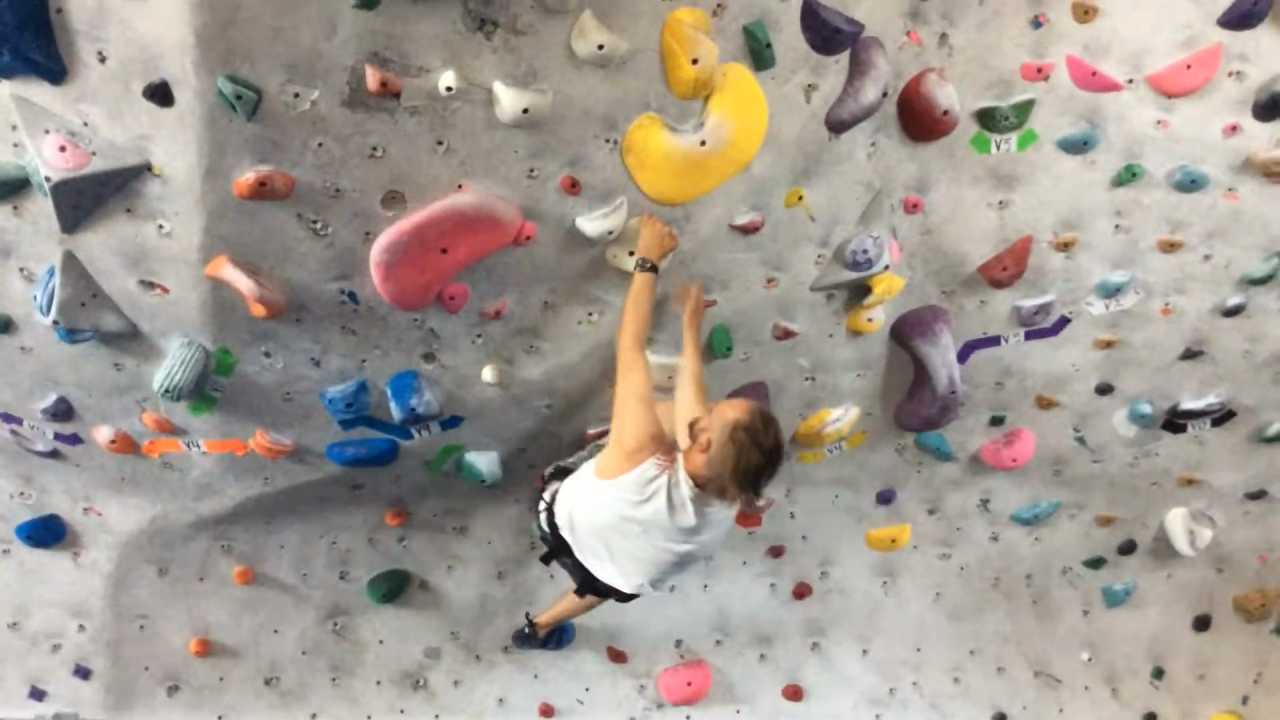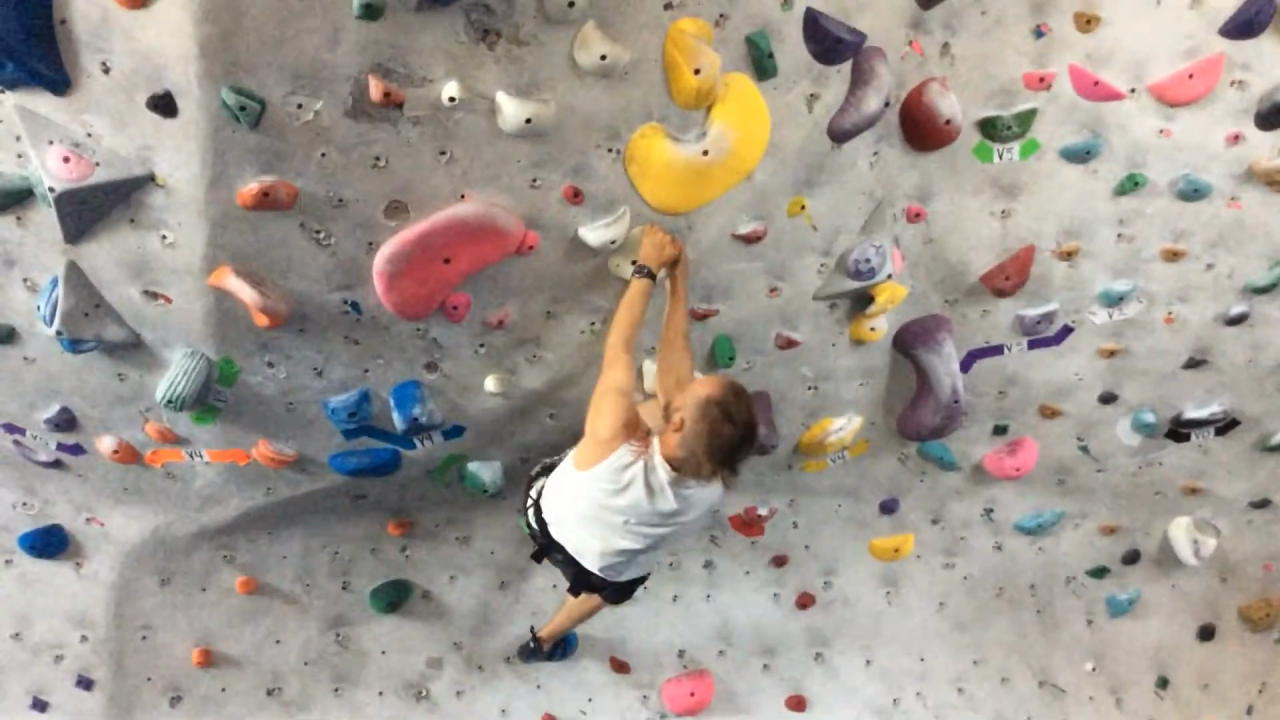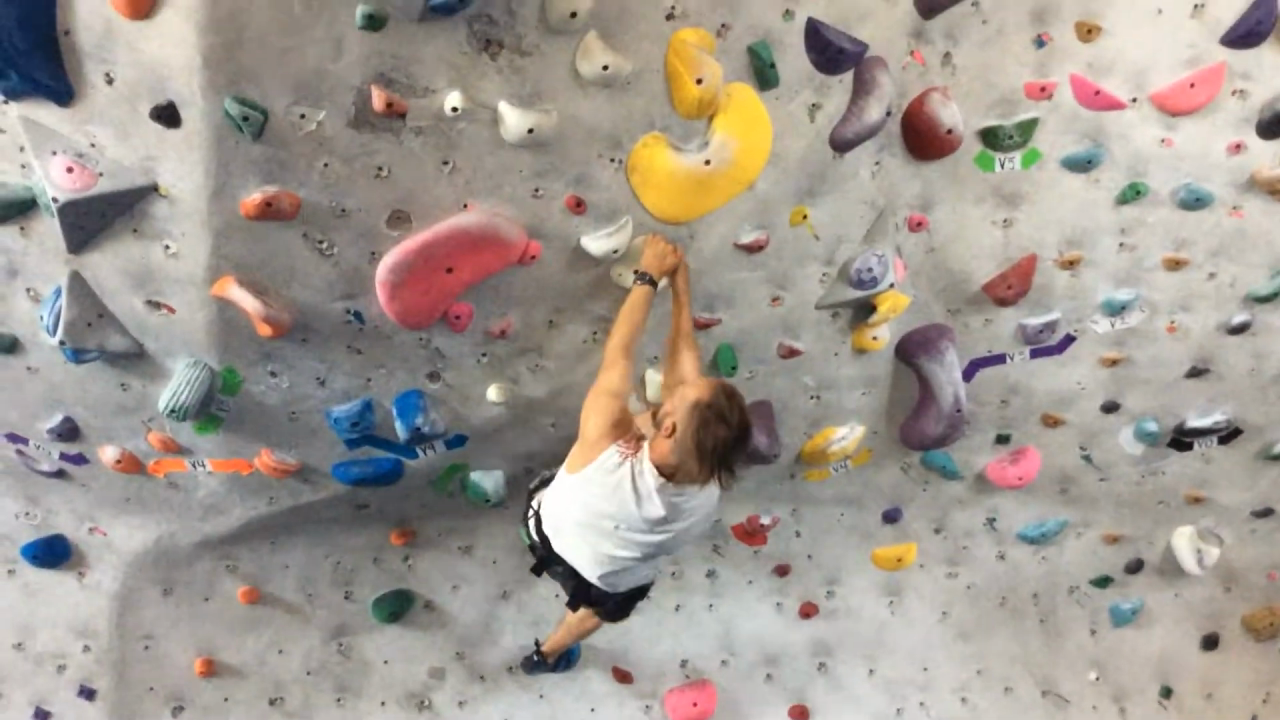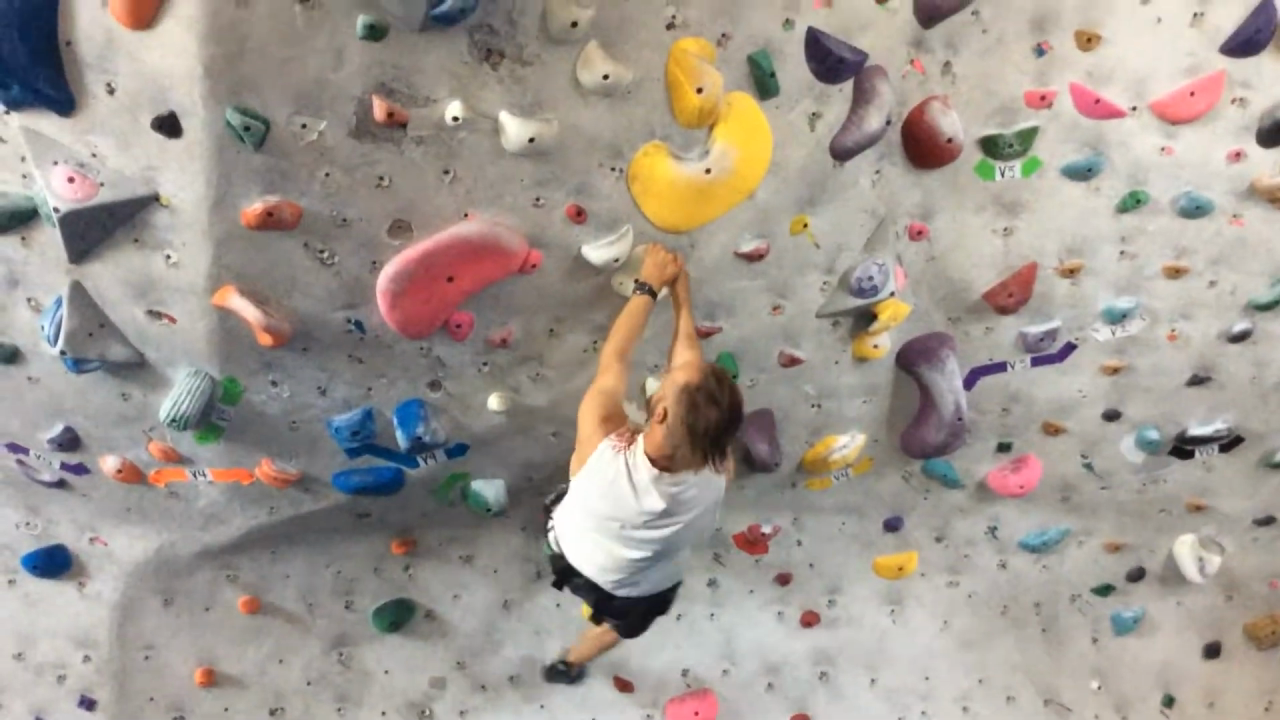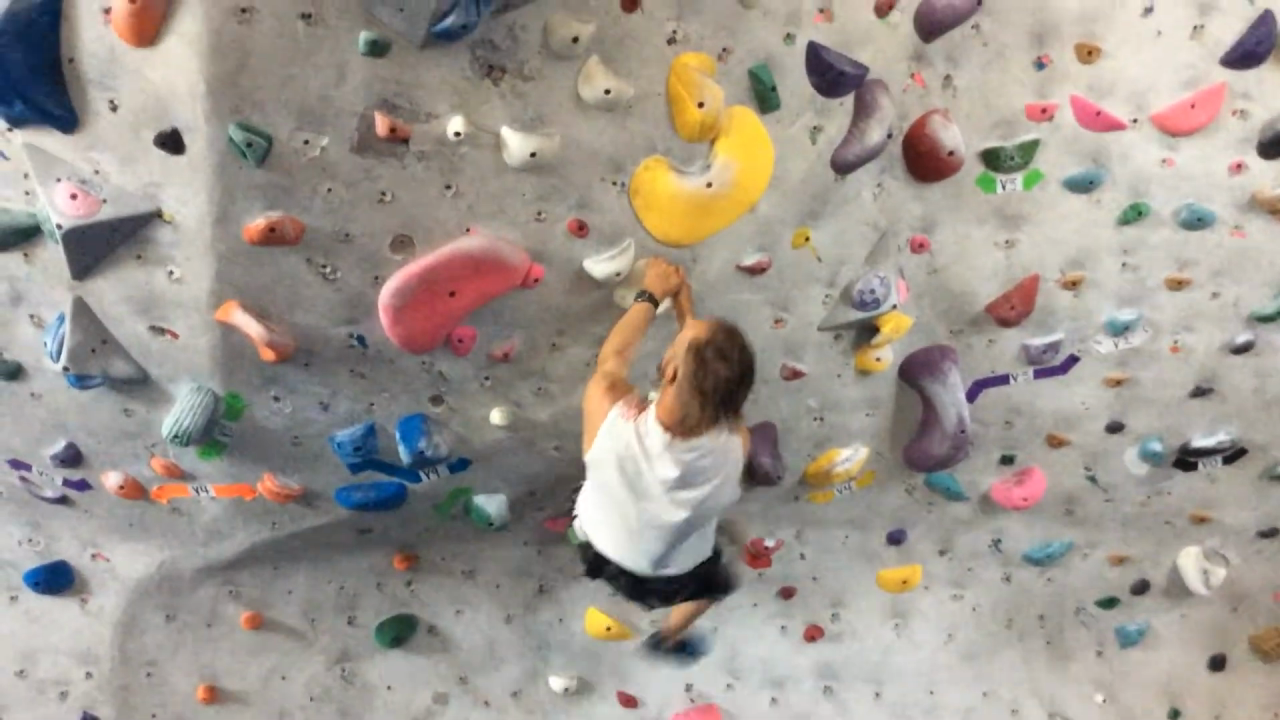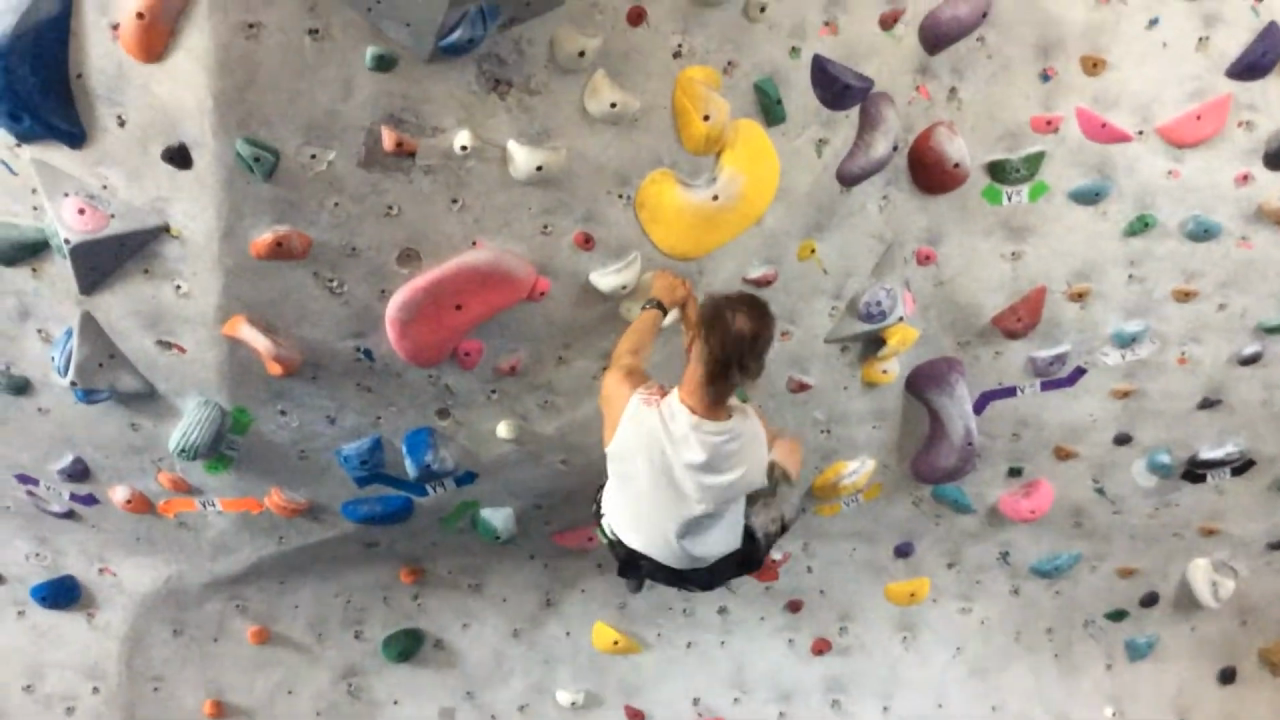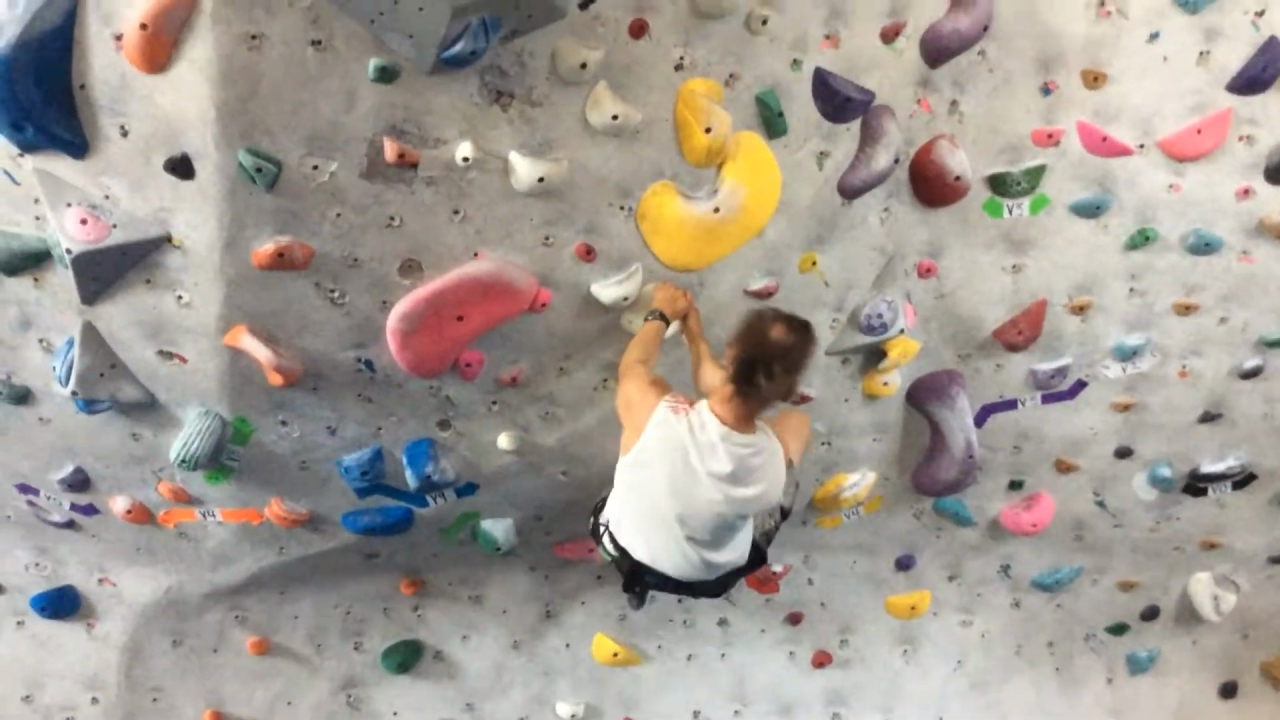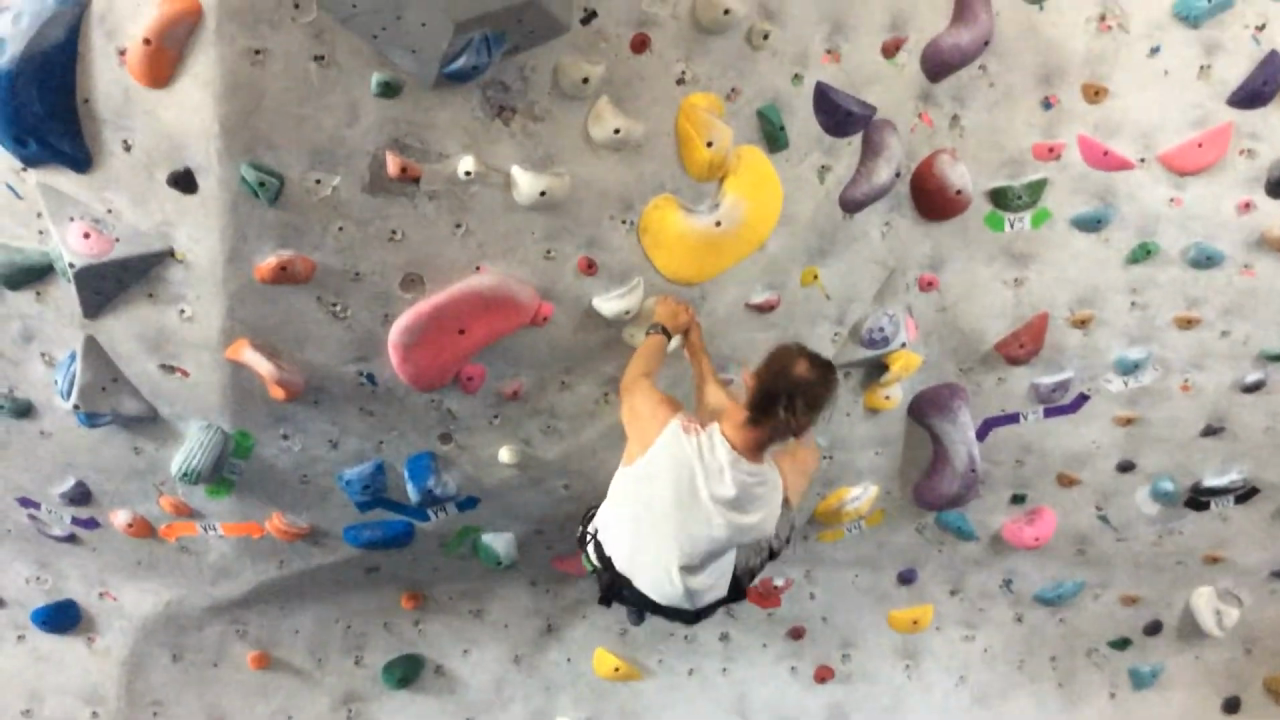
dt=0.2s
person 1, frame 1
left shoulder: (641, 454)
right shoulder: (722, 512)
left elbow: (630, 347)
right elbow: (691, 407)
left wrist: (648, 261)
right wrist: (692, 326)
left hip: (563, 519)
right hip: (620, 576)
right ankle: (542, 627)
person 1, frame 2
left shoulder: (616, 441)
right shoulder: (708, 488)
left elbow: (618, 348)
right elbow: (674, 365)
left wrist: (647, 267)
right wrist: (677, 284)
left hip: (549, 515)
right hip: (612, 570)
right knee: (604, 586)
right ankle: (545, 641)
person 1, frame 3
left shoulder: (605, 443)
right shoulder: (707, 493)
left elbow: (618, 355)
right elbow: (684, 365)
left wrist: (649, 276)
right wrist: (680, 292)
left hip: (549, 531)
right hip: (613, 582)
right knee: (602, 604)
right ankle: (548, 654)
person 1, frame 4
left shoulder: (601, 442)
right shoulder: (717, 474)
left elbow: (612, 359)
right elbow: (691, 366)
left wrist: (648, 286)
right wrist: (682, 301)
left hip: (569, 550)
right hip: (636, 594)
right knee: (624, 618)
right ankle: (570, 664)
person 1, frame 5
left shoulder: (608, 413)
right shoulder: (733, 445)
left elbow: (613, 354)
right elbow: (713, 380)
left wrist: (651, 296)
right wrist: (686, 309)
left hip: (599, 546)
right hip: (672, 578)
right ankle: (671, 635)
person 1, frame 6
left shoulder: (624, 397)
right shoulder: (754, 437)
left elbow: (625, 354)
left wrist: (658, 303)
right wrist: (691, 314)
left hip: (629, 547)
right hip: (709, 566)
right knee: (789, 448)
left ankle: (637, 570)
person 1, frame 7
left shoulder: (647, 405)
right shoulder: (771, 461)
left elbow: (633, 364)
right elbow: (719, 384)
left wrist: (661, 314)
right wrist: (692, 325)
left hip: (629, 556)
right hip: (715, 576)
right knee: (796, 423)
left ankle: (639, 582)
person 1, frame 8
left shoulder: (658, 421)
right shoulder: (768, 494)
left elbow: (634, 380)
right elbow: (716, 402)
left wrist: (662, 328)
right wrist: (693, 340)
left hip: (610, 565)
right hip: (691, 604)
